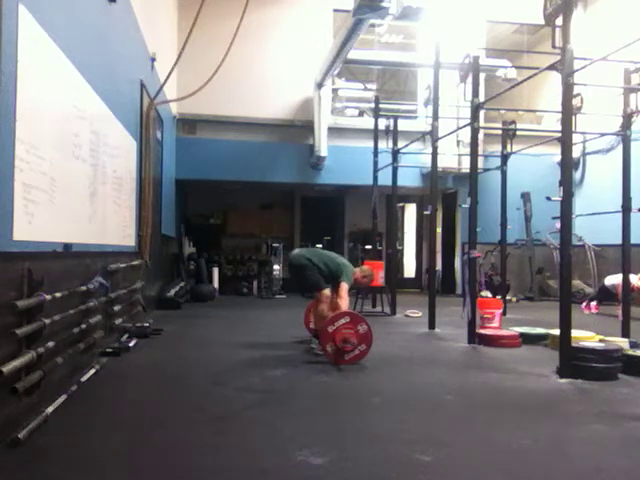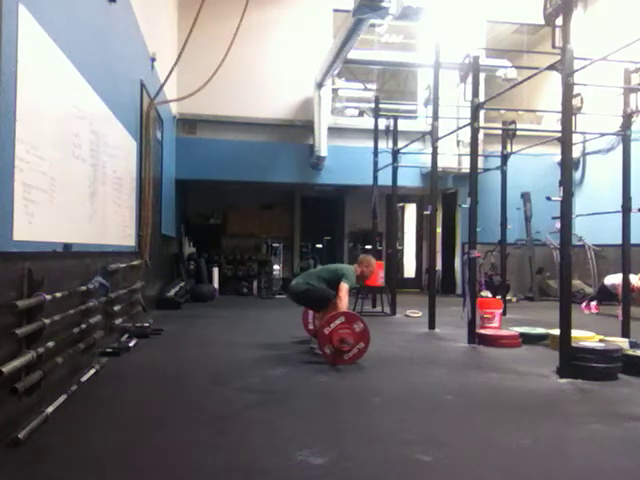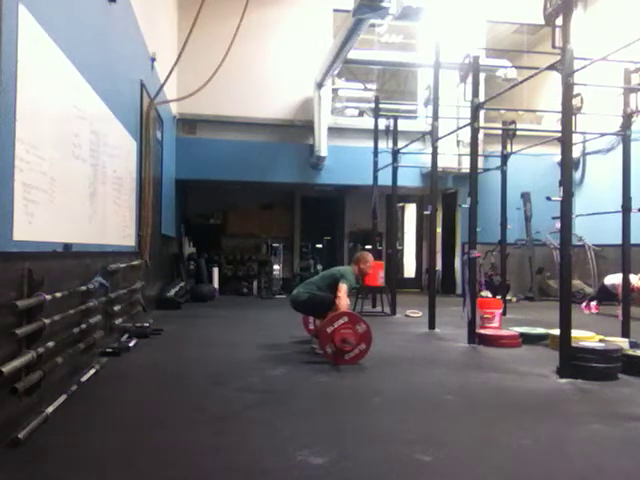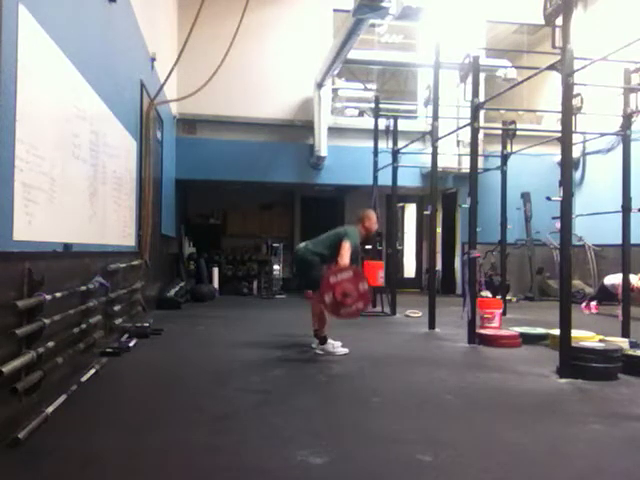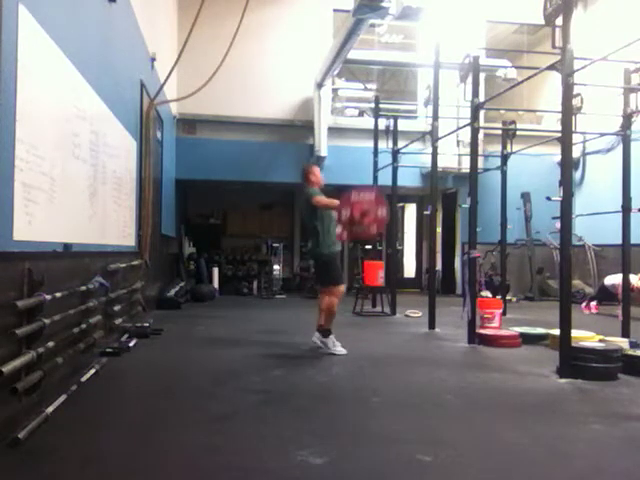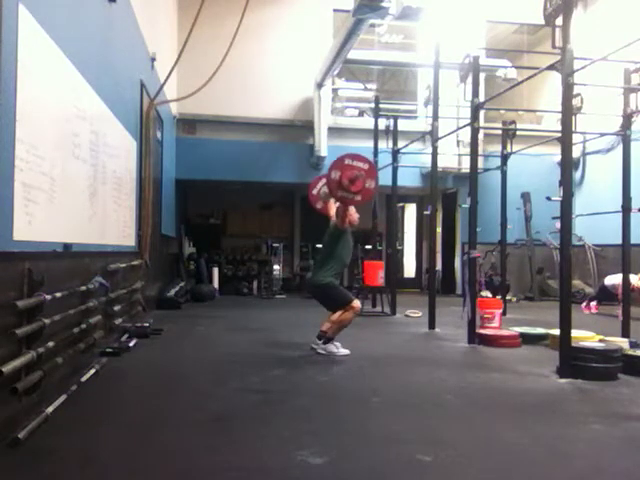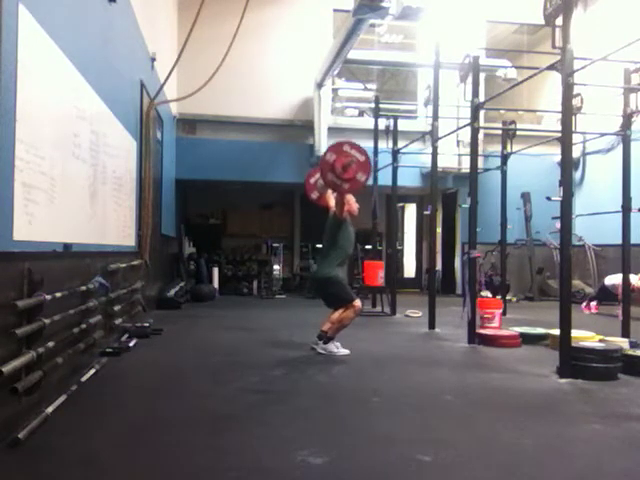
dt=0.4s
person 1, frame 1
left shoulder: (345, 268)
right shoulder: (348, 272)
left elbow: (336, 296)
right elbow: (343, 297)
right hip: (301, 261)
left knee: (323, 297)
right knee: (324, 297)
left ankle: (318, 338)
person 1, frame 2
left shoulder: (347, 270)
right shoulder: (350, 274)
left elbow: (339, 296)
right elbow: (342, 297)
left hip: (298, 286)
right hip: (301, 287)
left knee: (329, 302)
right knee: (335, 303)
person 1, frame 3
left shoulder: (346, 272)
right shoulder: (348, 275)
left elbow: (338, 297)
right elbow: (341, 298)
left hip: (300, 295)
right hip: (302, 297)
right knee: (338, 306)
person 1, frame 4
left shoulder: (351, 232)
right shoulder: (353, 234)
left elbow: (340, 258)
right elbow: (343, 259)
left hip: (305, 253)
right hip: (307, 255)
left knee: (317, 297)
left ankle: (319, 338)
right ankle: (322, 343)
person 1, frame 5
left shoulder: (313, 194)
right shoulder: (312, 192)
right elbow: (321, 201)
left hip: (325, 250)
right hip: (326, 250)
left knee: (326, 291)
right knee: (337, 290)
left ankle: (321, 334)
right ankle: (325, 336)
person 1, frame 6
left shoulder: (337, 228)
right shoulder: (341, 230)
left elbow: (332, 212)
right elbow: (341, 213)
left wrist: (331, 197)
left hip: (322, 281)
right hip: (322, 282)
left knee: (344, 308)
right knee: (354, 306)
left ankle: (321, 338)
right ankle: (326, 343)
person 1, frame 7
left shoulder: (339, 220)
right shoulder: (340, 220)
left elbow: (331, 203)
right elbow: (338, 203)
left wrist: (329, 188)
left hip: (325, 274)
right hip: (327, 275)
left knee: (344, 307)
right knee: (355, 306)
left ankle: (321, 338)
right ankle: (326, 342)
